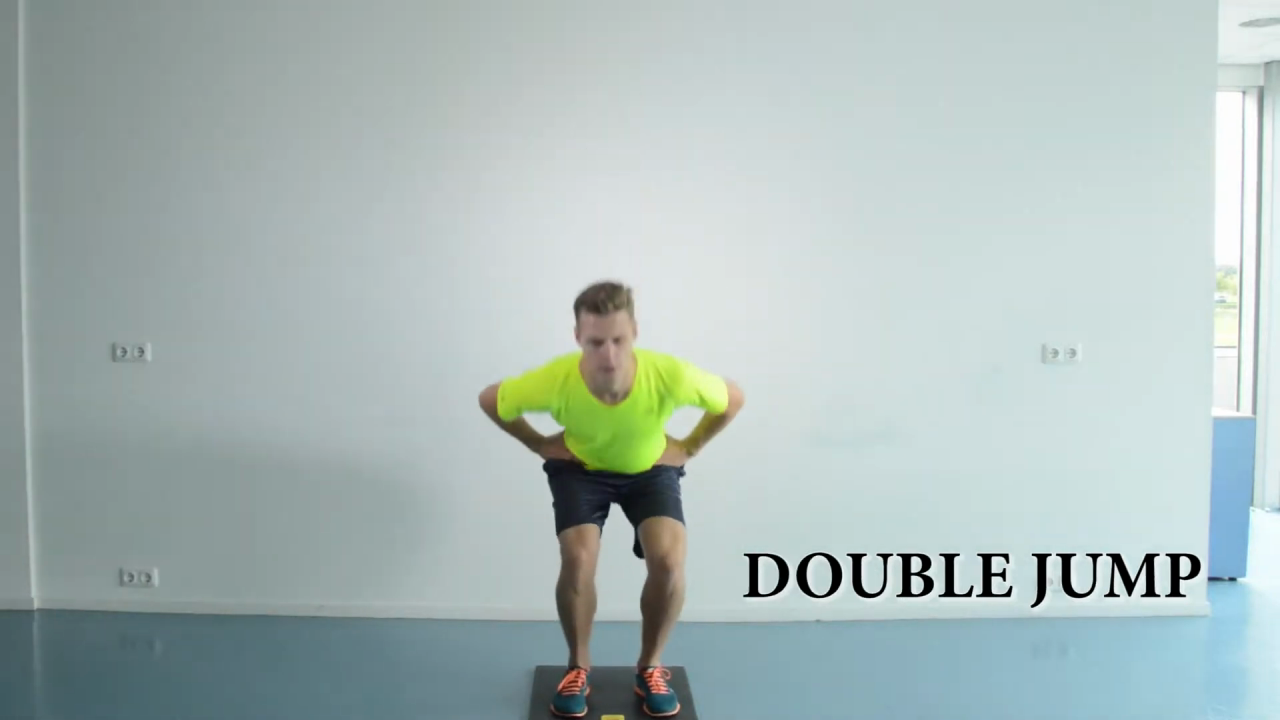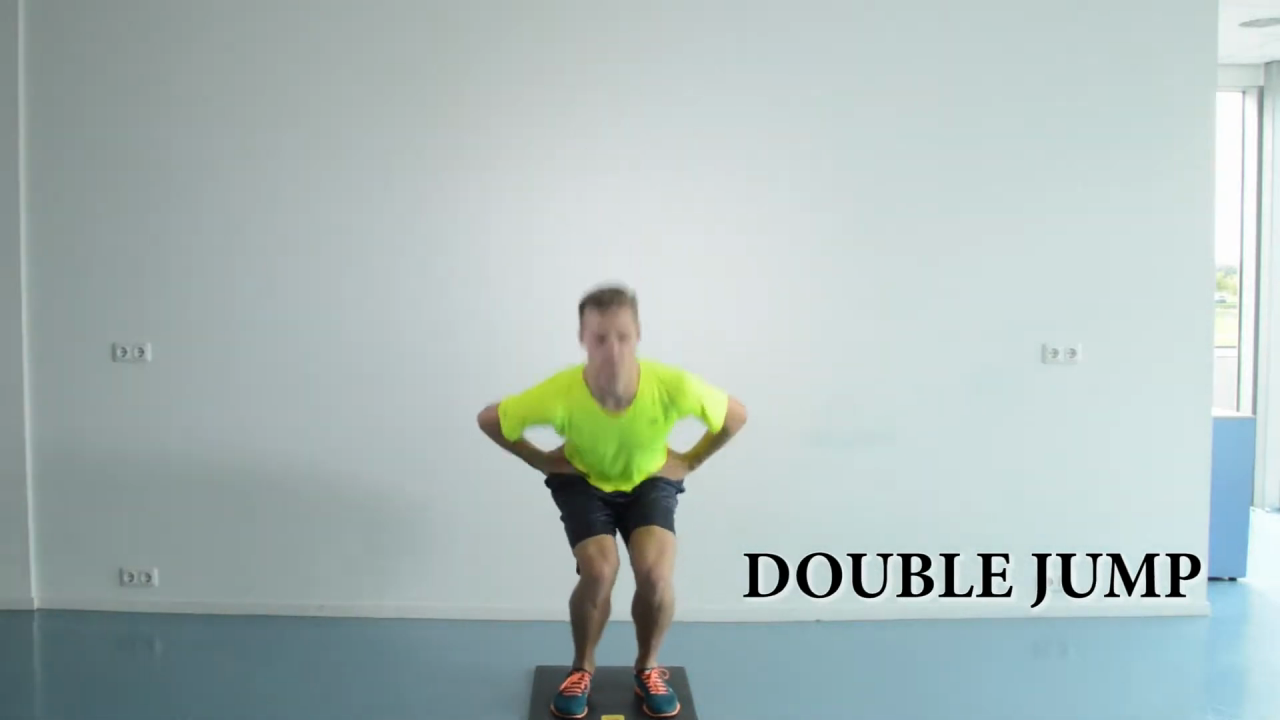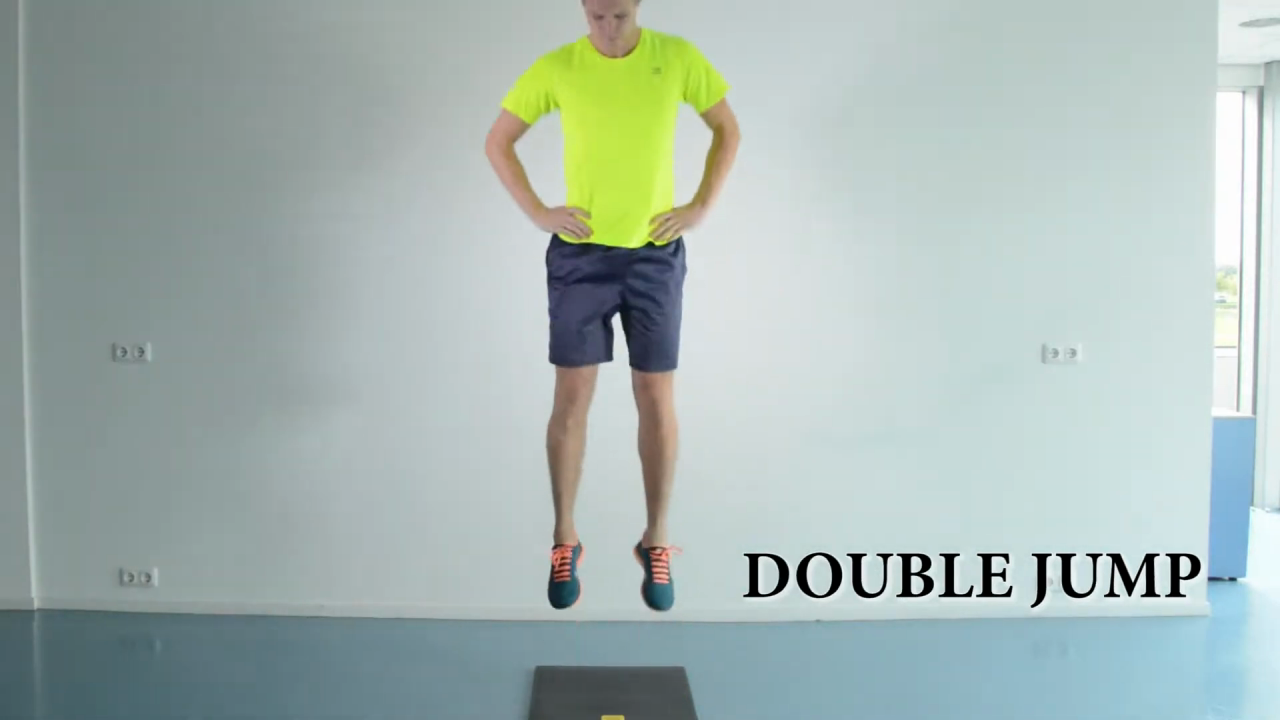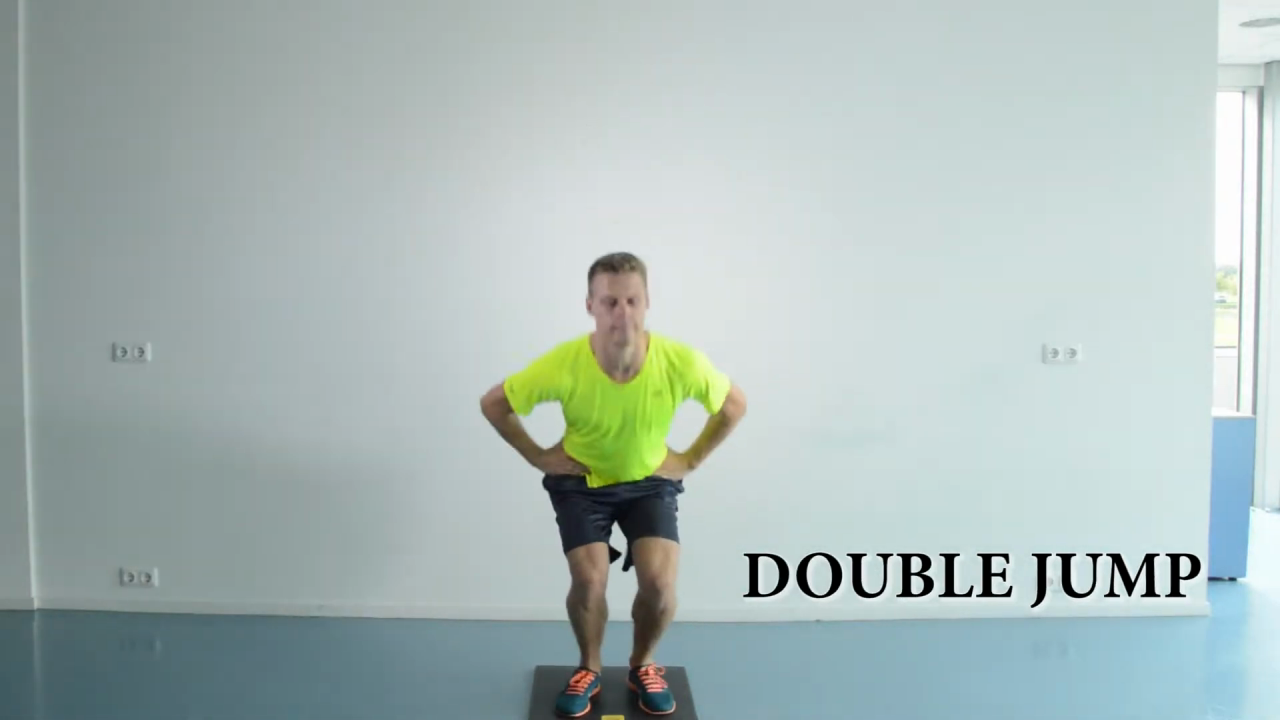
dt=0.5s
person 1, frame 1
left shoulder: (671, 375)
right shoulder: (554, 381)
left elbow: (733, 399)
right elbow: (490, 401)
left wrist: (689, 447)
right wrist: (539, 444)
left hip: (650, 469)
right hip: (580, 468)
left knee: (668, 560)
right knee: (579, 558)
left ankle: (650, 666)
right ankle: (577, 666)
person 1, frame 2
left shoulder: (673, 387)
right shoulder: (559, 394)
left elbow: (736, 415)
right elbow: (489, 419)
left wrist: (689, 462)
right wrist: (543, 460)
left hip: (648, 484)
right hip: (584, 485)
left knee: (656, 573)
right knee: (598, 572)
left ankle: (648, 666)
right ankle: (582, 667)
person 1, frame 3
left shoulder: (677, 57)
right shoulder: (556, 67)
left elbow: (728, 130)
right elbow: (498, 140)
left wrist: (701, 205)
right wrist: (538, 212)
left hip: (655, 255)
right hip: (579, 255)
left knee: (655, 398)
right knee: (572, 395)
left ankle: (657, 543)
right ankle: (564, 541)
person 1, frame 4
left shoulder: (679, 362)
right shoulder: (562, 366)
left elbow: (734, 406)
right elbow: (493, 403)
left wrist: (689, 461)
right wrist: (538, 457)
left hip: (646, 482)
right hip: (581, 482)
left knee: (659, 581)
right knee: (588, 578)
left ankle: (643, 663)
right ankle: (589, 667)
